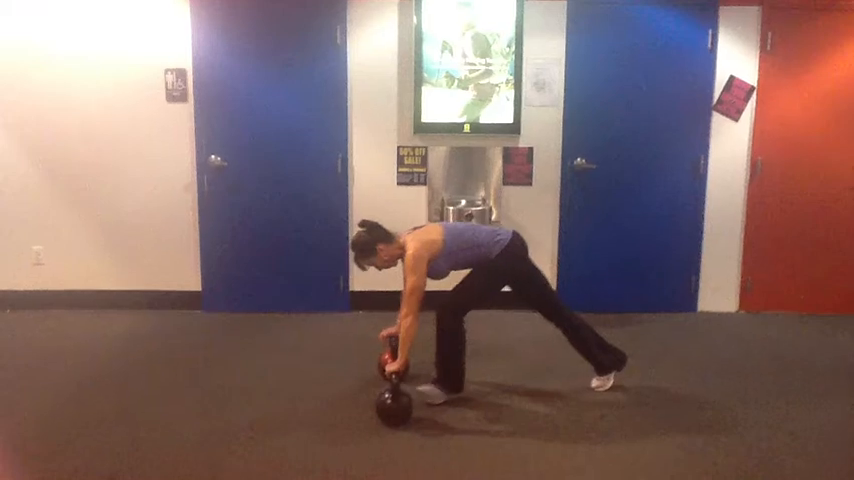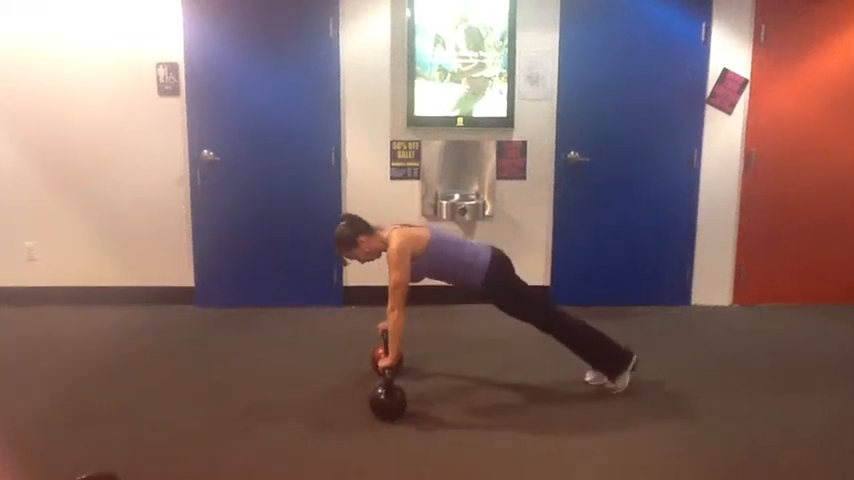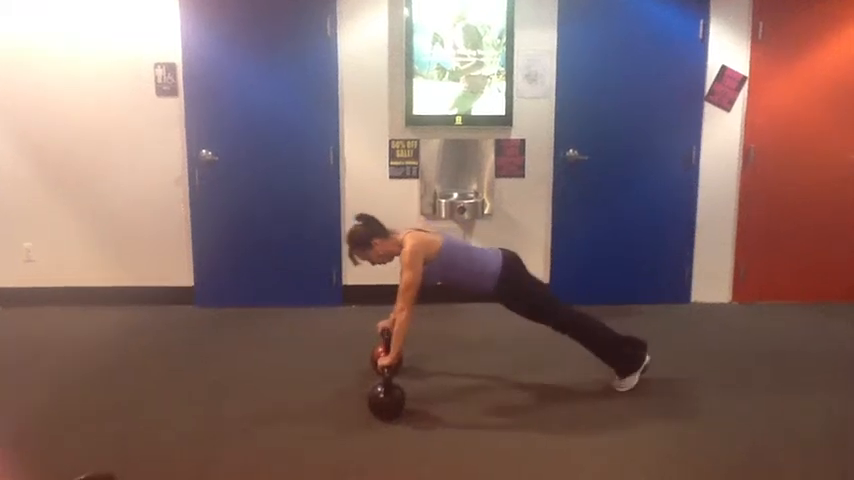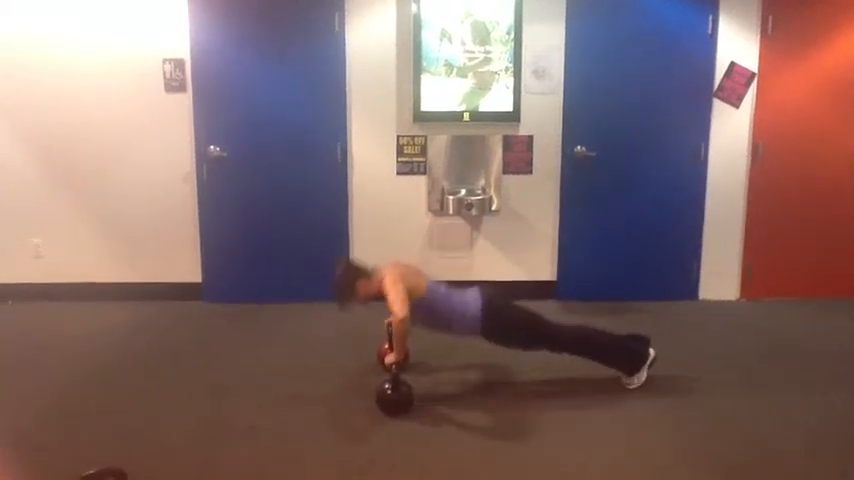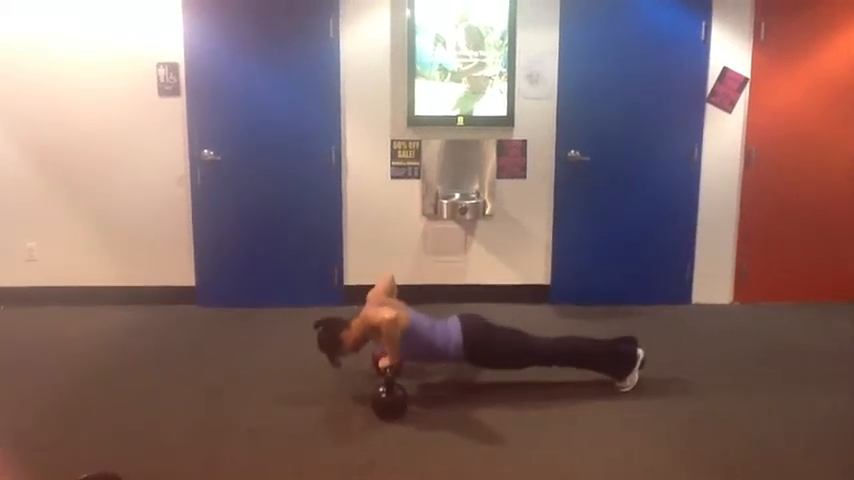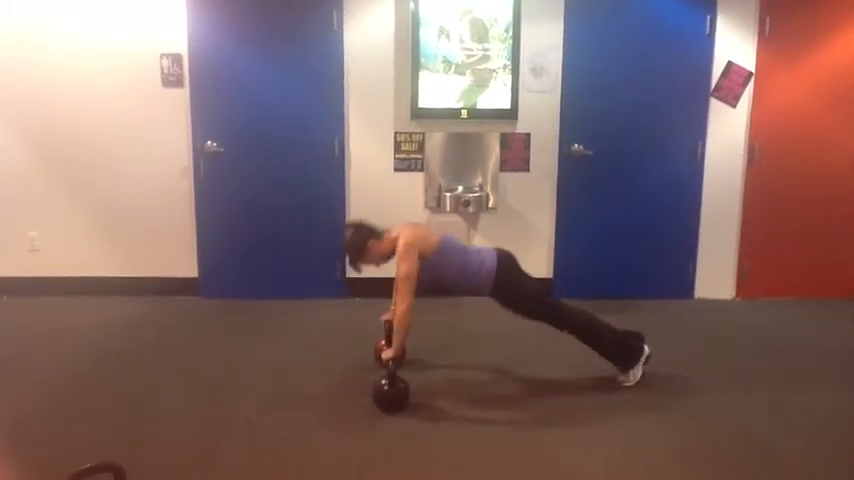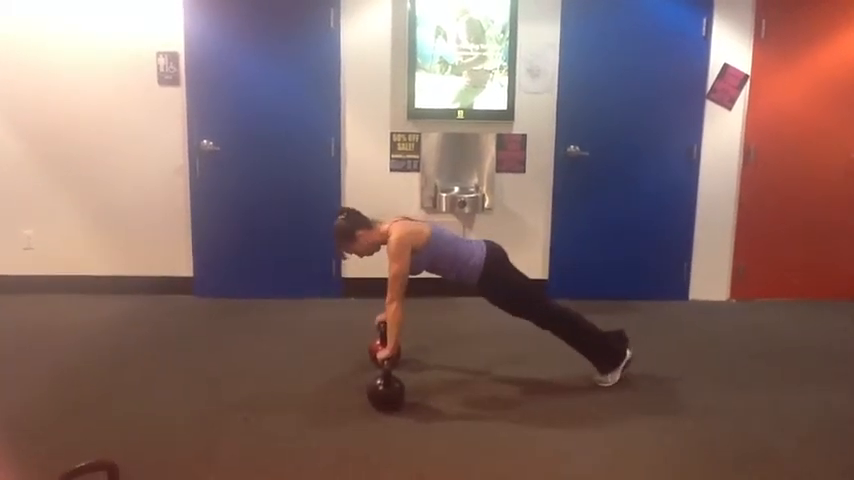
dt=0.5s
person 1, frame 1
left shoulder: (415, 251)
right shoulder: (406, 243)
left elbow: (412, 311)
right elbow: (409, 294)
left wrist: (400, 361)
right wrist: (398, 326)
left hip: (504, 253)
right hip: (507, 248)
left knee: (449, 313)
right knee: (554, 309)
left ankle: (449, 384)
right ankle: (608, 363)
person 1, frame 2
left shoulder: (397, 246)
right shoulder: (393, 236)
left elbow: (396, 306)
left wrist: (392, 357)
right wrist: (392, 323)
left hip: (490, 272)
right hip: (488, 264)
left knee: (546, 318)
right knee: (544, 313)
left ankle: (618, 361)
right ankle: (606, 361)
person 1, frame 3
left shoulder: (411, 249)
right shoulder: (406, 241)
left elbow: (406, 307)
right elbow: (406, 293)
left wrist: (392, 356)
right wrist: (391, 320)
left hip: (502, 277)
right hip: (500, 268)
left knee: (559, 318)
right knee: (559, 314)
left ankle: (630, 362)
right ankle: (631, 350)
person 1, frame 4
left shoulder: (389, 280)
right shoulder: (391, 270)
left elbow: (401, 317)
left wrist: (399, 353)
right wrist: (396, 319)
left hip: (486, 316)
right hip: (481, 305)
left knee: (556, 337)
right knee: (555, 334)
left ankle: (637, 356)
right ankle: (634, 348)
person 1, frame 5
left shoulder: (368, 317)
right shoulder: (373, 303)
left elbow: (389, 317)
right elbow: (388, 278)
left wrist: (392, 357)
left hip: (469, 343)
right hip: (464, 330)
left knee: (541, 352)
right knee: (541, 348)
left ankle: (625, 358)
right ankle: (621, 349)
person 1, frame 6
left shoulder: (405, 245)
right shoulder: (402, 236)
left elbow: (405, 302)
right elbow: (406, 287)
left wrist: (395, 348)
right wrist: (395, 312)
left hip: (496, 276)
right hip: (495, 267)
left knee: (557, 314)
right knee: (556, 313)
left ankle: (632, 354)
right ankle: (629, 346)
person 1, frame 7
left shoulder: (397, 240)
right shoulder: (393, 228)
left elbow: (395, 299)
left wrist: (390, 348)
right wrist: (389, 314)
left hip: (486, 269)
right hip: (485, 258)
left knee: (543, 312)
right knee: (543, 309)
left ankle: (613, 356)
right ankle: (611, 345)
